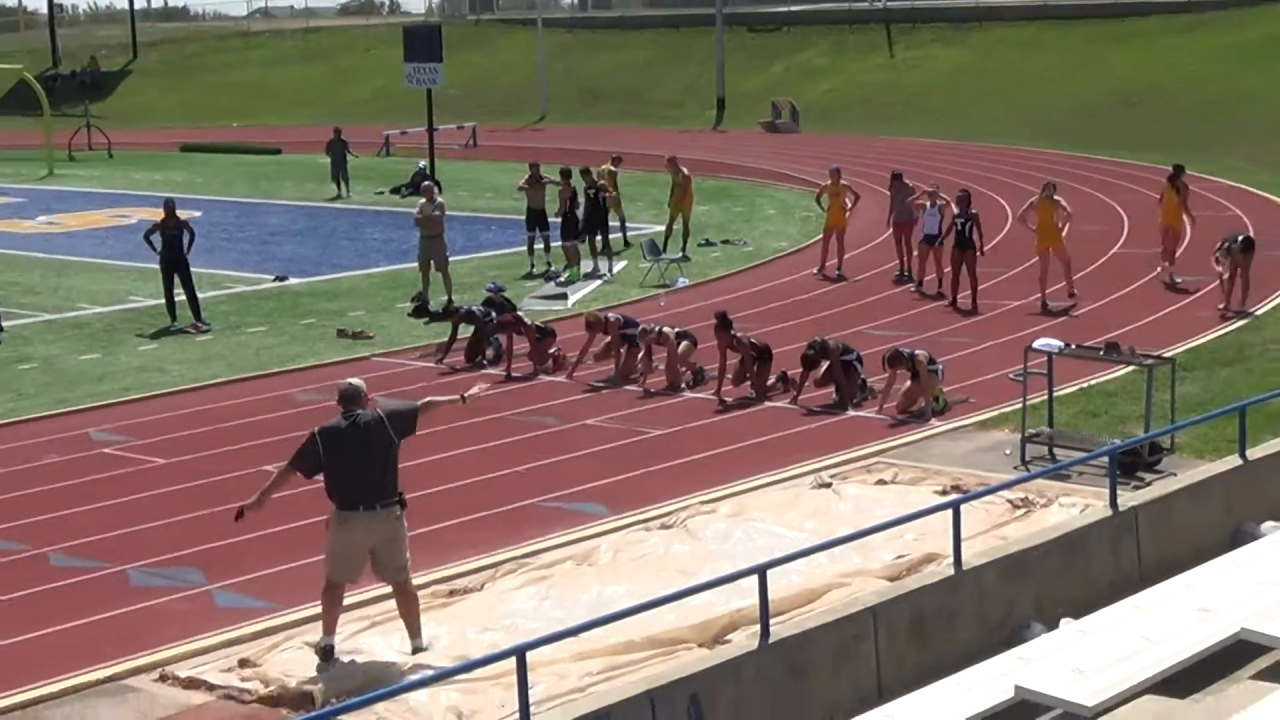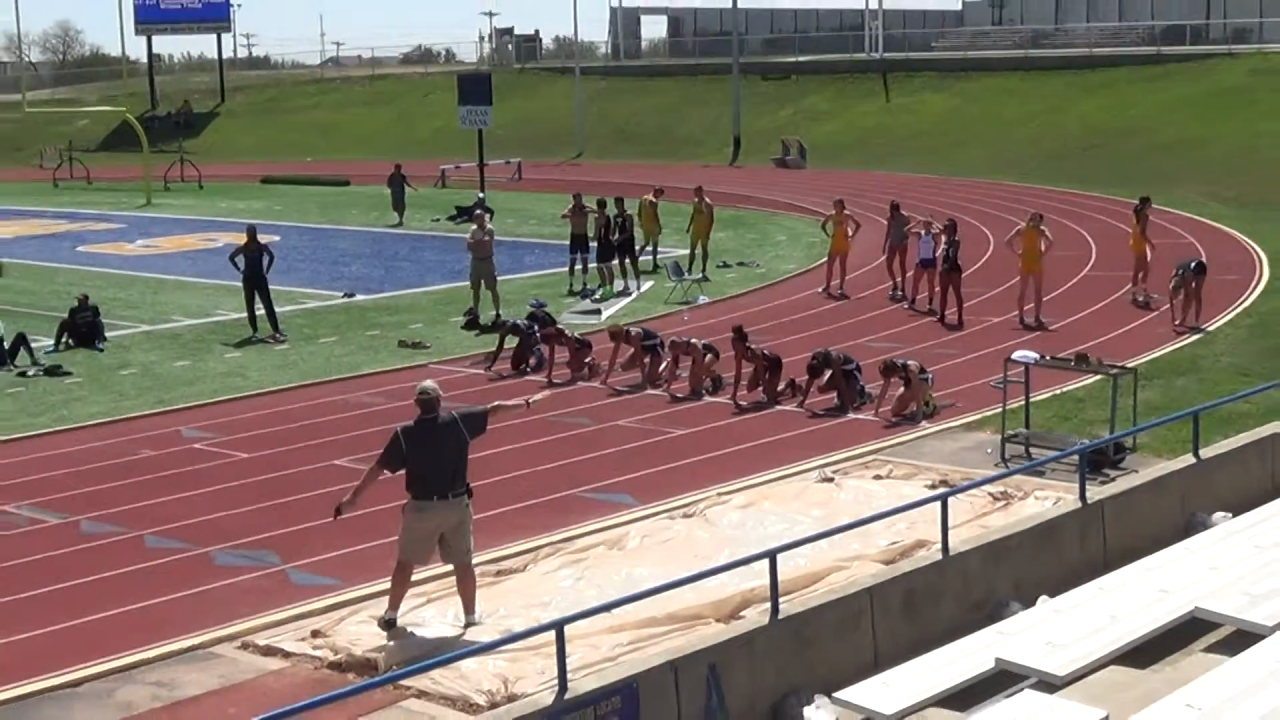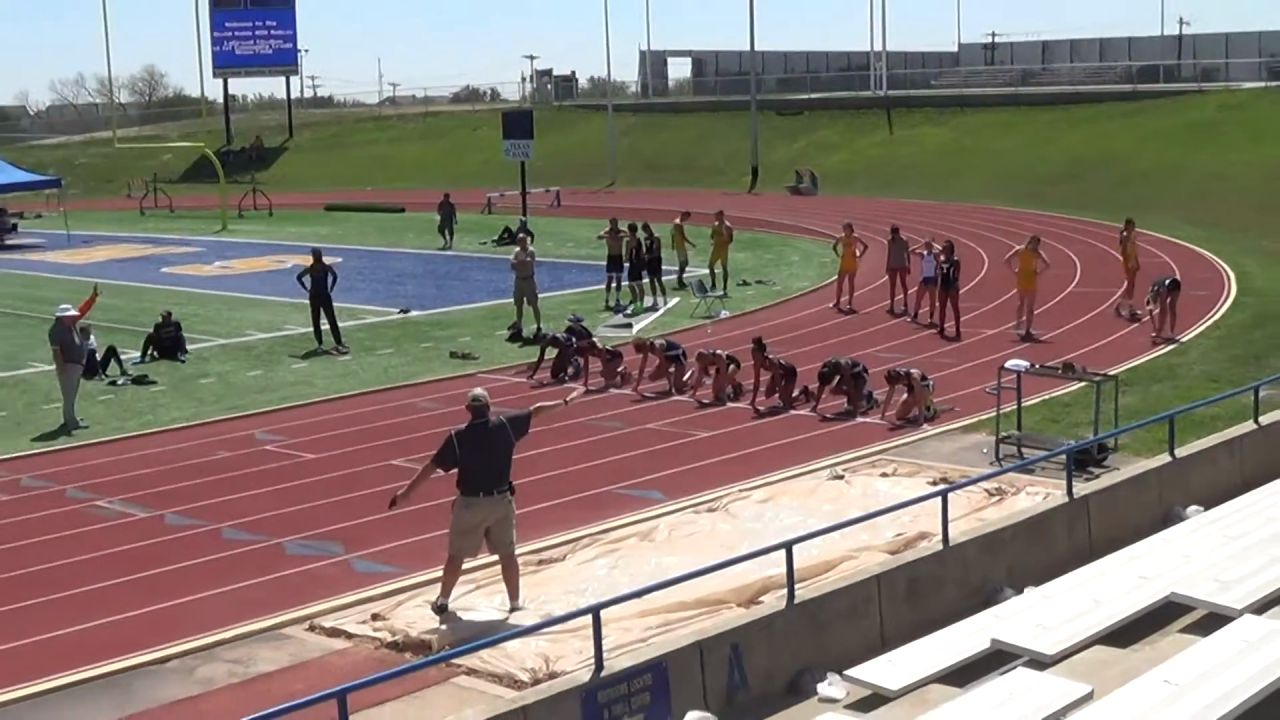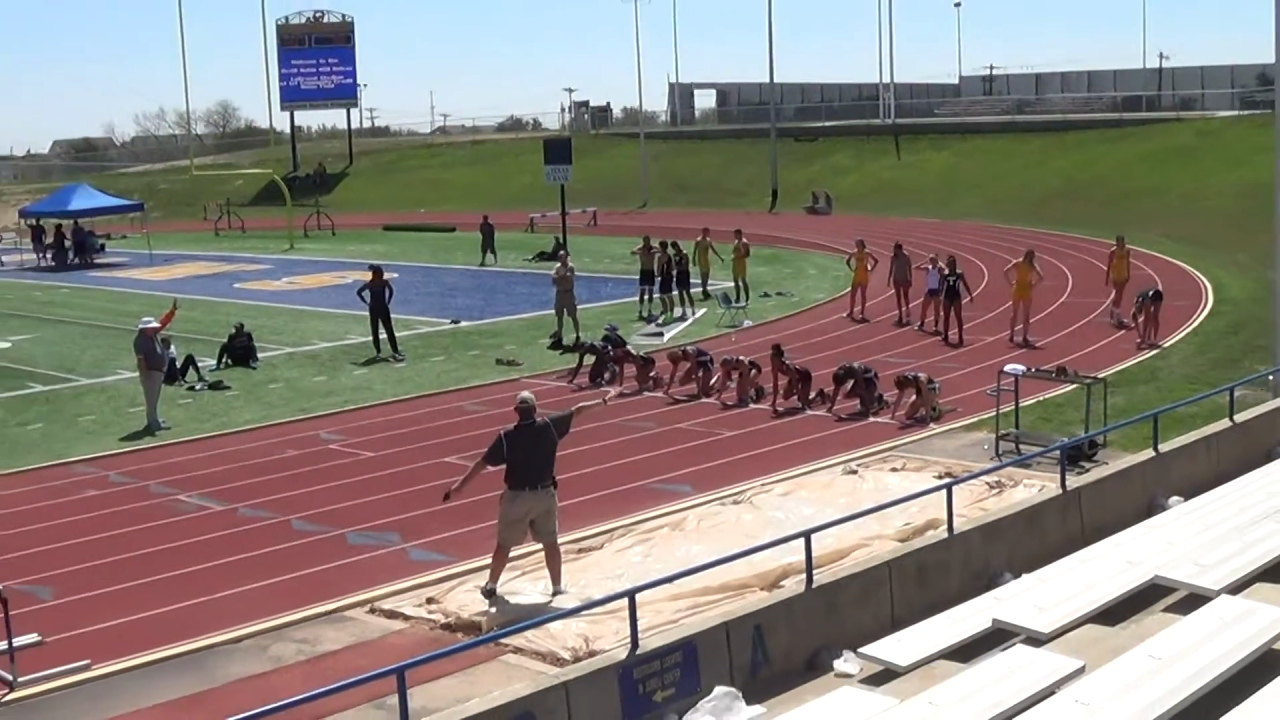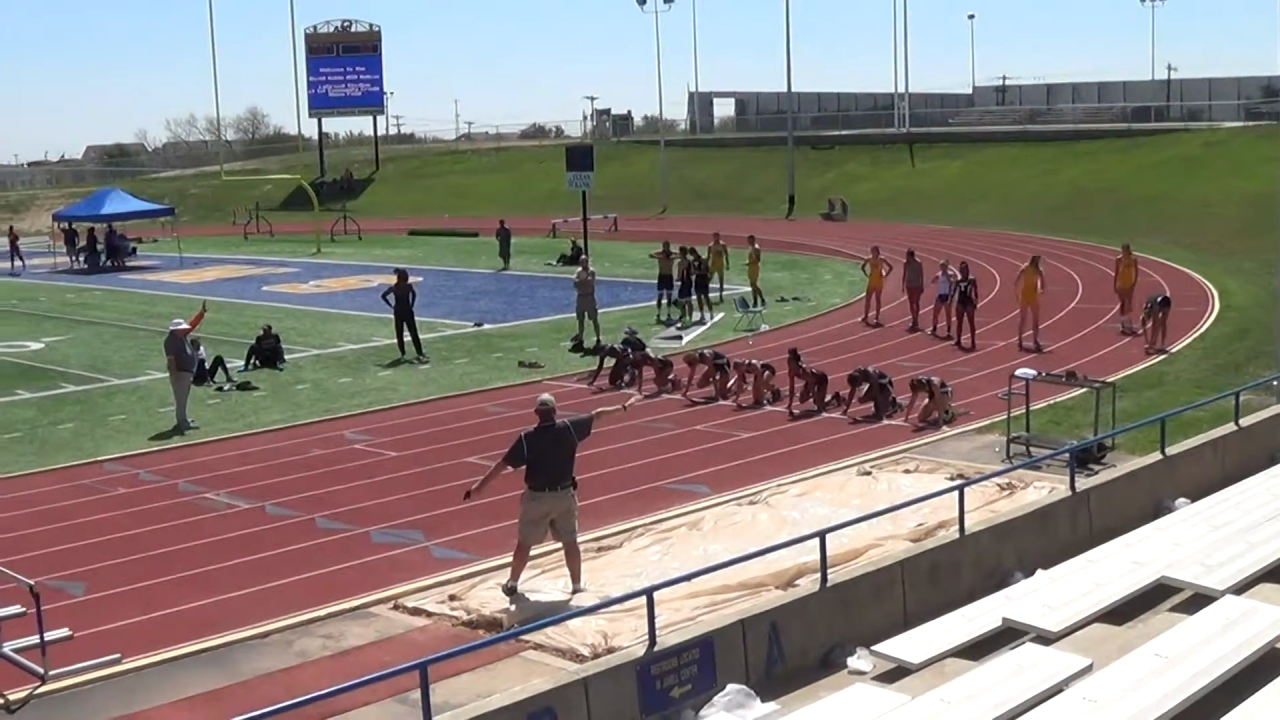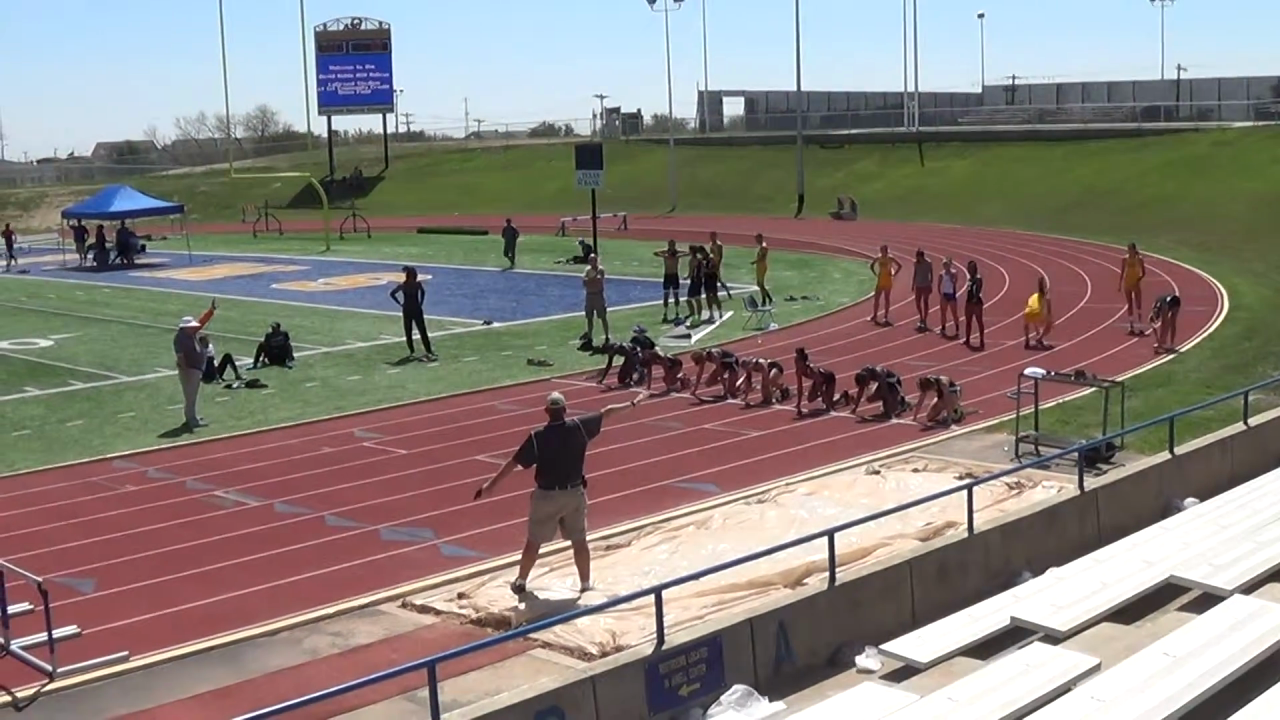
dt=0.4s
person 1, frame 1
left shoulder: (323, 434)
right shoulder: (384, 420)
left elbow: (290, 469)
right elbow: (426, 407)
left wrist: (260, 499)
left hip: (347, 519)
right hip: (387, 515)
left knee: (335, 581)
right knee: (402, 582)
left ankle: (327, 643)
person 1, frame 2
left shoulder: (405, 434)
right shoulder: (458, 421)
left elbow: (379, 467)
right elbow: (495, 409)
left wrist: (353, 496)
right wrist: (528, 402)
left hip: (422, 508)
right hip: (457, 505)
left knee: (405, 563)
right knee: (463, 564)
left ankle: (390, 616)
right ankle: (470, 618)
person 1, frame 3
left shoulder: (458, 437)
right shoulder: (505, 425)
left elbow: (432, 466)
right elbow: (537, 411)
left wrist: (407, 490)
right wrist: (566, 401)
left hip: (470, 504)
right hip: (501, 501)
left knee: (456, 555)
right knee: (508, 554)
left ankle: (442, 602)
right ankle: (515, 604)
person 1, frame 4
left shoulder: (507, 437)
right shoulder: (549, 426)
left elbow: (482, 463)
right elbow: (577, 411)
left wrist: (460, 485)
left hip: (517, 497)
right hip: (545, 495)
left knee: (504, 545)
right knee: (551, 543)
left ankle: (491, 587)
right ankle: (557, 588)
person 1, frame 5
left shoulder: (527, 438)
right shoulder: (569, 428)
left elbow: (503, 464)
right elbow: (597, 415)
left wrist: (480, 485)
left hip: (537, 497)
right hip: (564, 495)
left knee: (524, 544)
right knee: (570, 542)
left ankle: (512, 585)
right ankle: (577, 586)
person 1, frame 6
left shoulder: (537, 437)
right shoulder: (579, 426)
left elbow: (513, 463)
right elbow: (607, 412)
left wrist: (491, 484)
left hip: (546, 496)
right hip: (574, 493)
left knee: (533, 542)
right knee: (579, 541)
left ankle: (520, 583)
